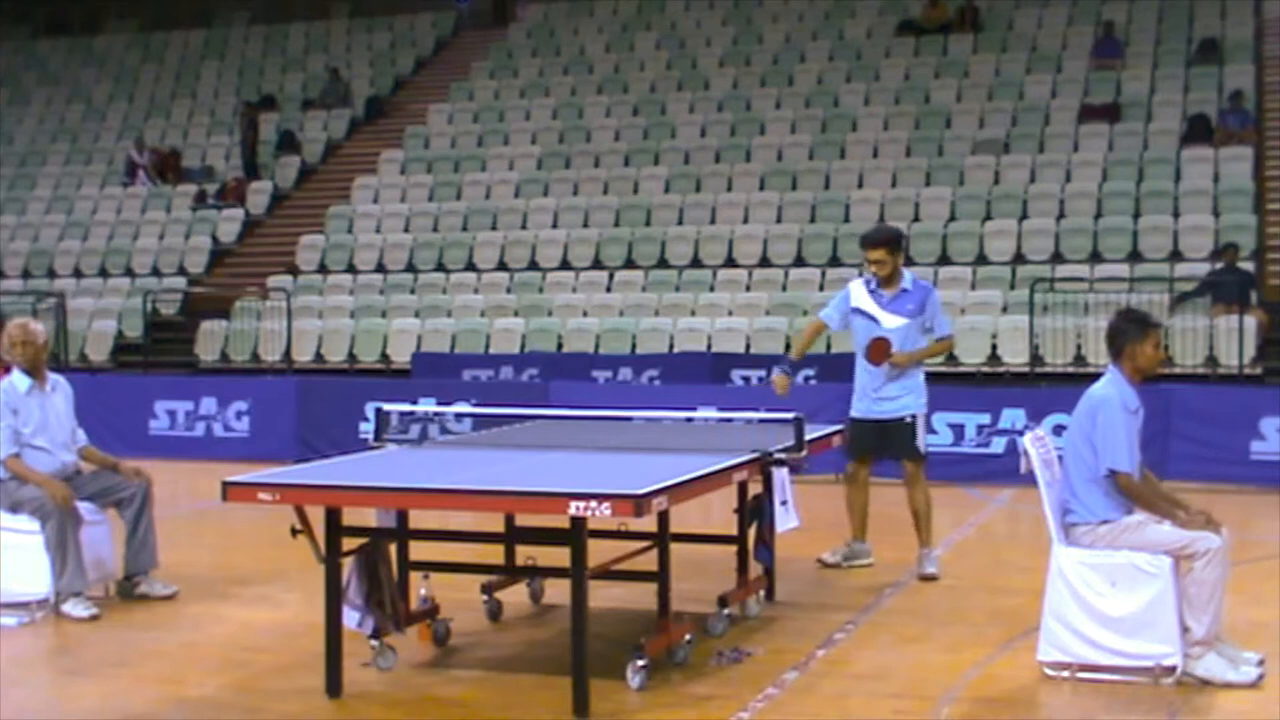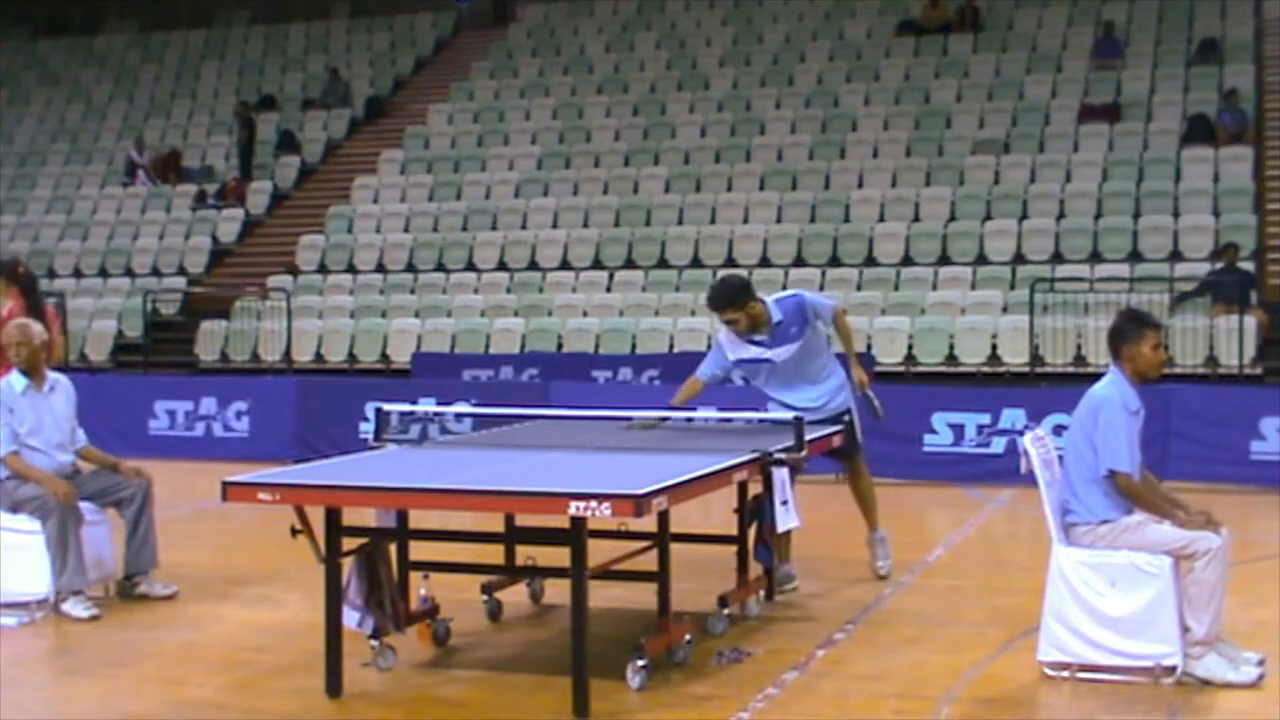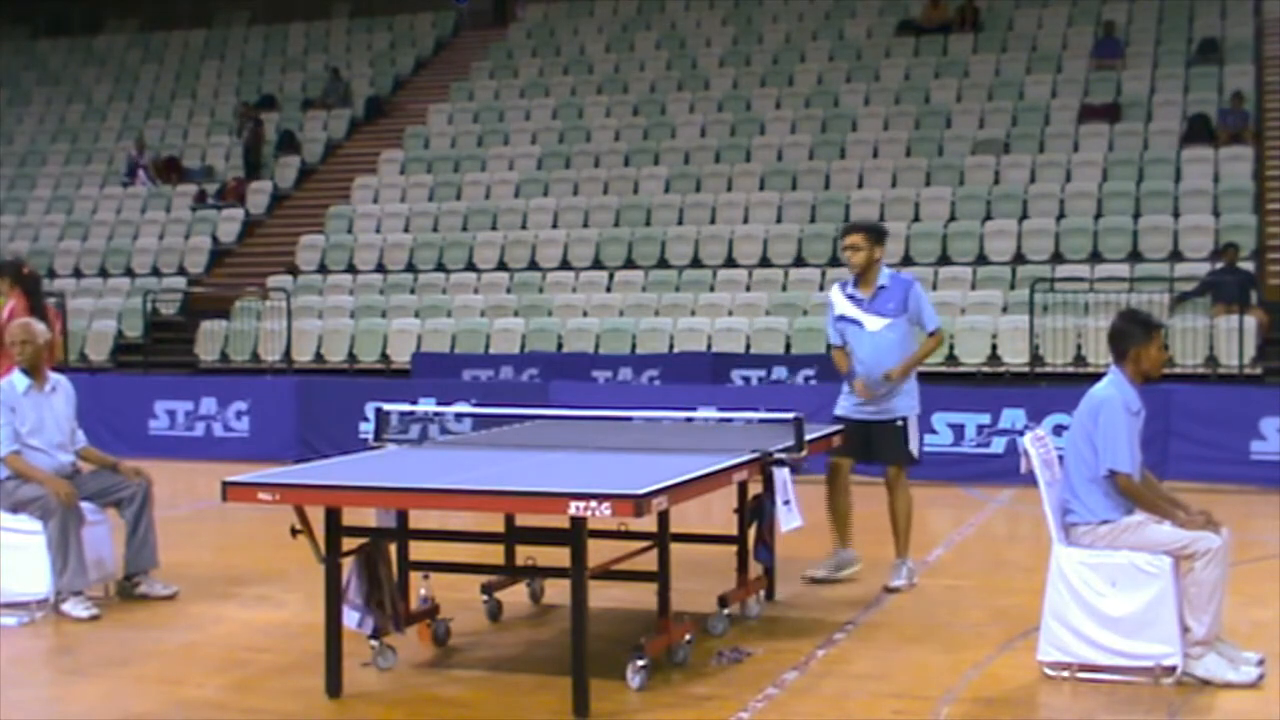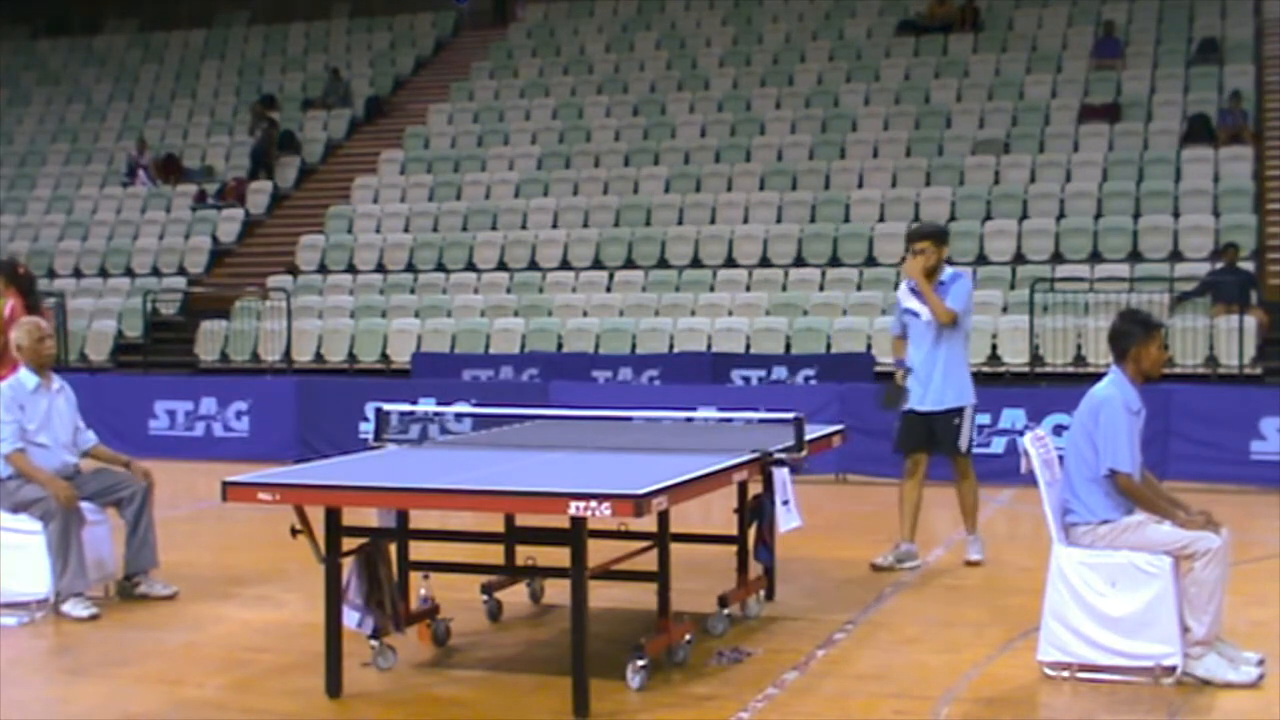
dt=1s
person 1, frame 1
left shoulder: (1122, 397)
right shoulder: (1109, 400)
left elbow: (1138, 472)
right elbow: (1125, 481)
left wrist: (1185, 509)
right wrist: (1180, 518)
left hip: (1116, 513)
right hip: (1099, 524)
left knee: (1215, 533)
right knee: (1206, 543)
left ankle: (1206, 638)
right ankle: (1197, 652)
person 1, frame 2
left shoulder: (1124, 397)
right shoulder: (1110, 400)
left elbow: (1137, 473)
right elbow: (1124, 482)
left wrist: (1185, 509)
right wrist: (1179, 519)
left hip: (1117, 514)
right hip: (1099, 524)
left knee: (1215, 534)
right knee: (1206, 544)
left ankle: (1206, 638)
right ankle: (1197, 652)
person 1, frame 3
left shoulder: (1124, 397)
right shoulder: (1111, 400)
left elbow: (1137, 473)
right elbow: (1123, 482)
left wrist: (1185, 510)
right wrist: (1179, 519)
left hip: (1117, 515)
right hip: (1099, 525)
left knee: (1215, 534)
right knee: (1206, 544)
left ankle: (1206, 638)
right ankle: (1197, 652)
person 1, frame 4
left shoulder: (1124, 397)
right shoulder: (1111, 400)
left elbow: (1137, 472)
right elbow: (1124, 481)
left wrist: (1186, 510)
right wrist: (1179, 518)
left hip: (1116, 514)
right hip: (1098, 524)
left knee: (1214, 534)
right knee: (1206, 544)
left ankle: (1205, 638)
right ankle: (1197, 651)
person 2, frame 1
left shoulder: (924, 294)
right shoulder: (855, 291)
left elbow: (945, 341)
right elbow: (819, 325)
left wrist: (912, 356)
right wrist: (788, 365)
left hip: (905, 402)
right hip: (864, 403)
left knee: (913, 473)
right knee: (855, 472)
left ankle: (926, 552)
right ankle: (859, 546)
person 2, frame 2
left shoulder: (798, 304)
right shoulder: (728, 342)
left elbow: (837, 315)
right elbow: (698, 380)
left wrist: (854, 364)
left hip: (832, 400)
right hip: (786, 413)
left knee: (855, 467)
left ankle: (875, 536)
right ankle: (783, 567)
person 2, frame 3
left shoulder: (906, 287)
right shoulder: (838, 295)
left elbow: (936, 335)
right elbow: (837, 348)
left wrist: (905, 367)
right wrist: (853, 378)
left hip: (896, 403)
right hip: (853, 402)
left knee: (895, 478)
right knee: (836, 471)
left ankle: (902, 562)
right ankle: (844, 554)
person 2, frame 4
left shoulder: (960, 282)
right shoulder: (905, 290)
left elbow: (946, 317)
left wrist: (921, 280)
right wrist: (901, 365)
left hip: (952, 396)
right hip: (916, 397)
left knee: (961, 466)
right knee: (913, 468)
left ankle: (972, 537)
right ankle: (906, 547)
person 3, frame 1
left shoulder: (61, 386)
left wrist: (117, 465)
right wrist: (46, 482)
left hip: (70, 477)
left knee: (135, 485)
right knee: (59, 506)
left ankle: (136, 577)
right ankle: (69, 594)
person 3, frame 2
left shoulder: (63, 385)
left wrist: (118, 465)
right wrist: (47, 480)
left hip: (69, 476)
left knee: (135, 486)
right knee: (60, 503)
left ankle: (136, 576)
right ankle: (69, 593)
person 3, frame 3
left shoulder: (63, 386)
left wrist: (118, 465)
right wrist: (48, 480)
left hip: (69, 476)
left knee: (135, 486)
right knee: (61, 503)
left ankle: (136, 576)
right ankle: (69, 594)
person 3, frame 4
left shoulder: (62, 389)
left elbow: (84, 440)
left wrist: (128, 462)
right wrist: (49, 481)
left hip: (69, 476)
left knee: (136, 486)
right knee: (61, 505)
left ankle: (136, 577)
right ankle: (69, 595)
